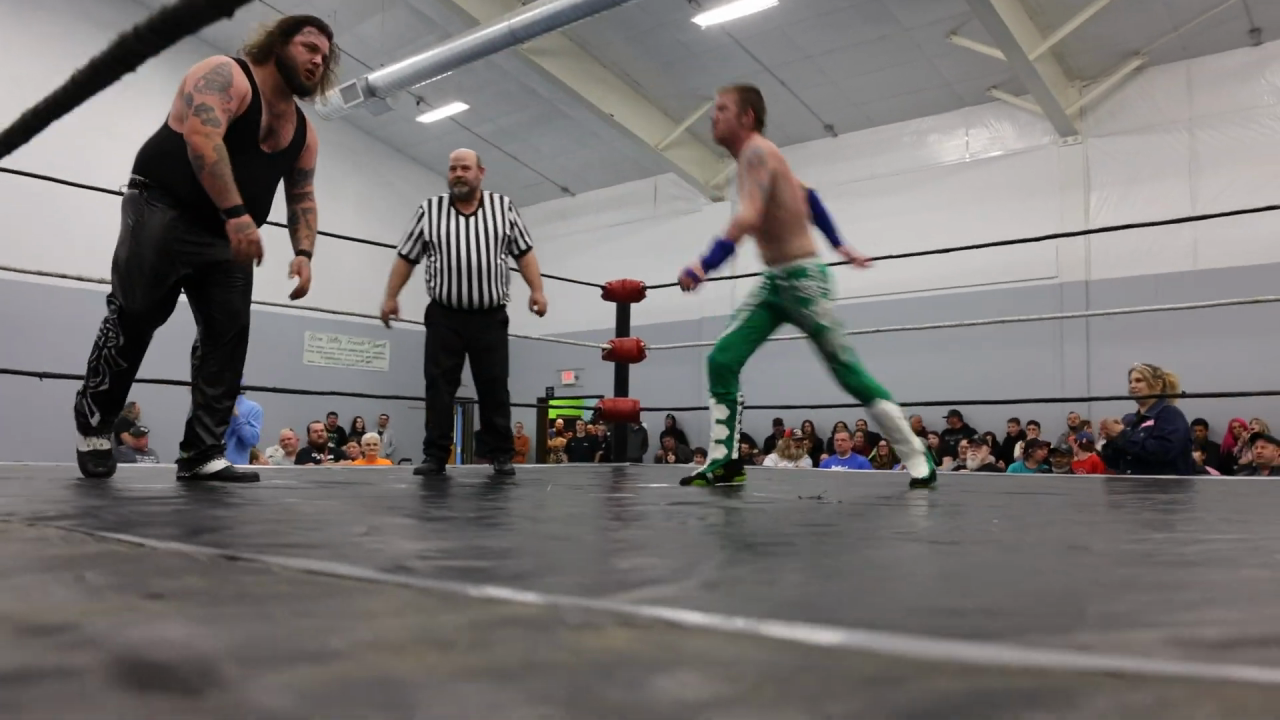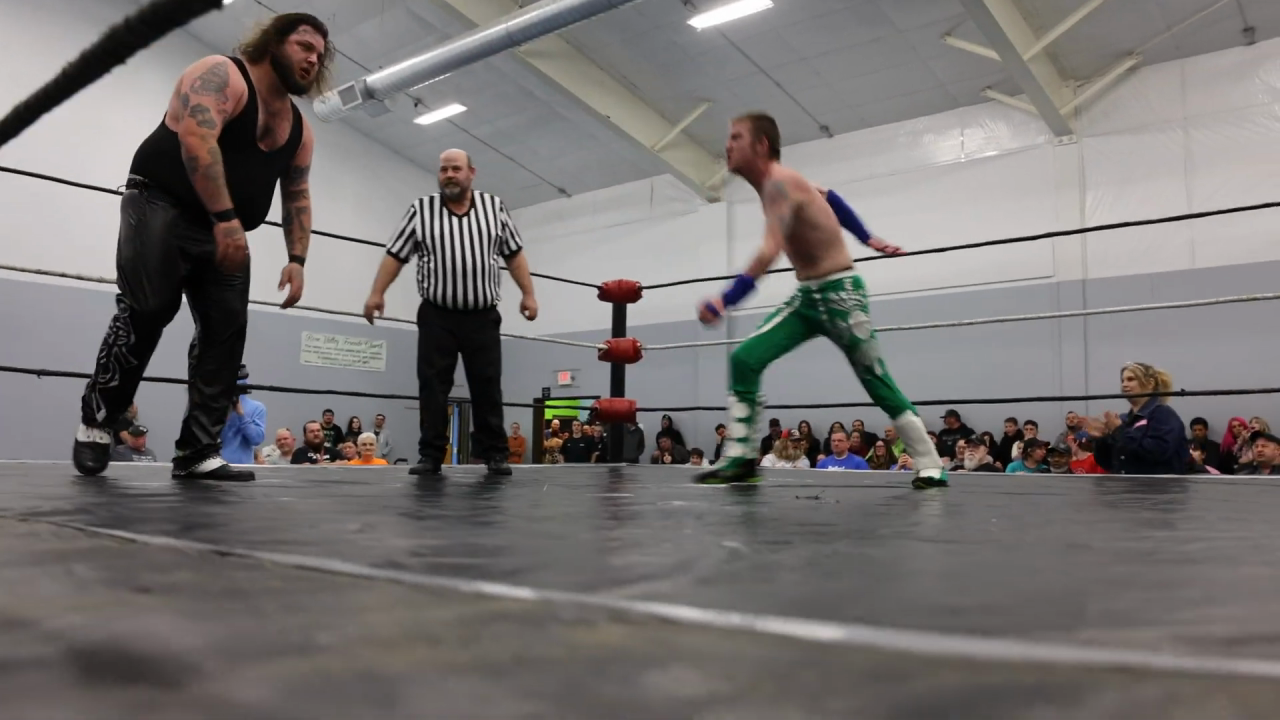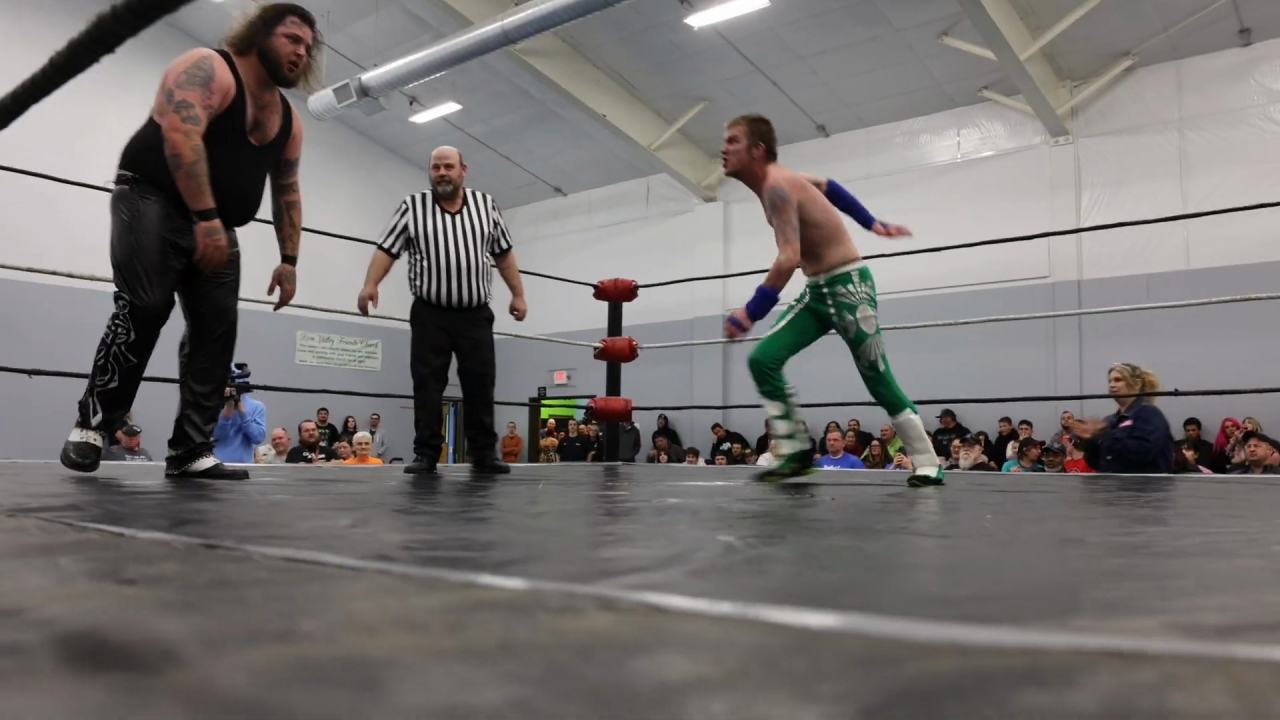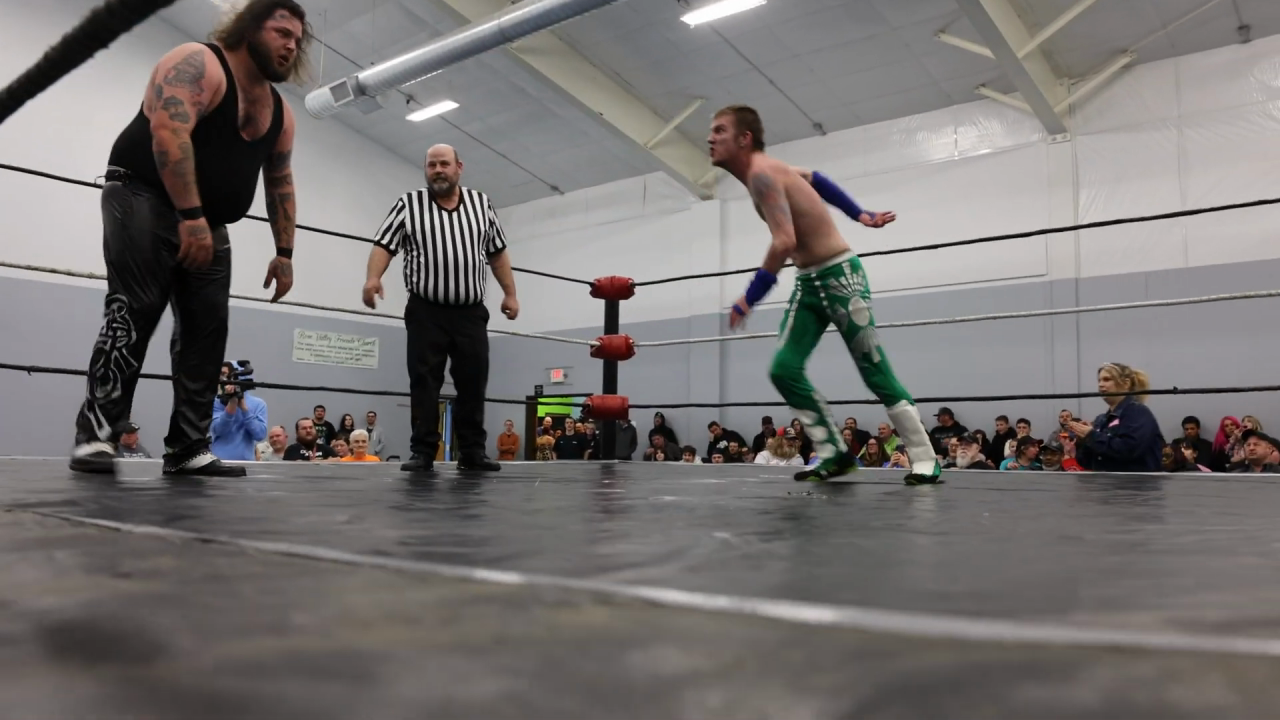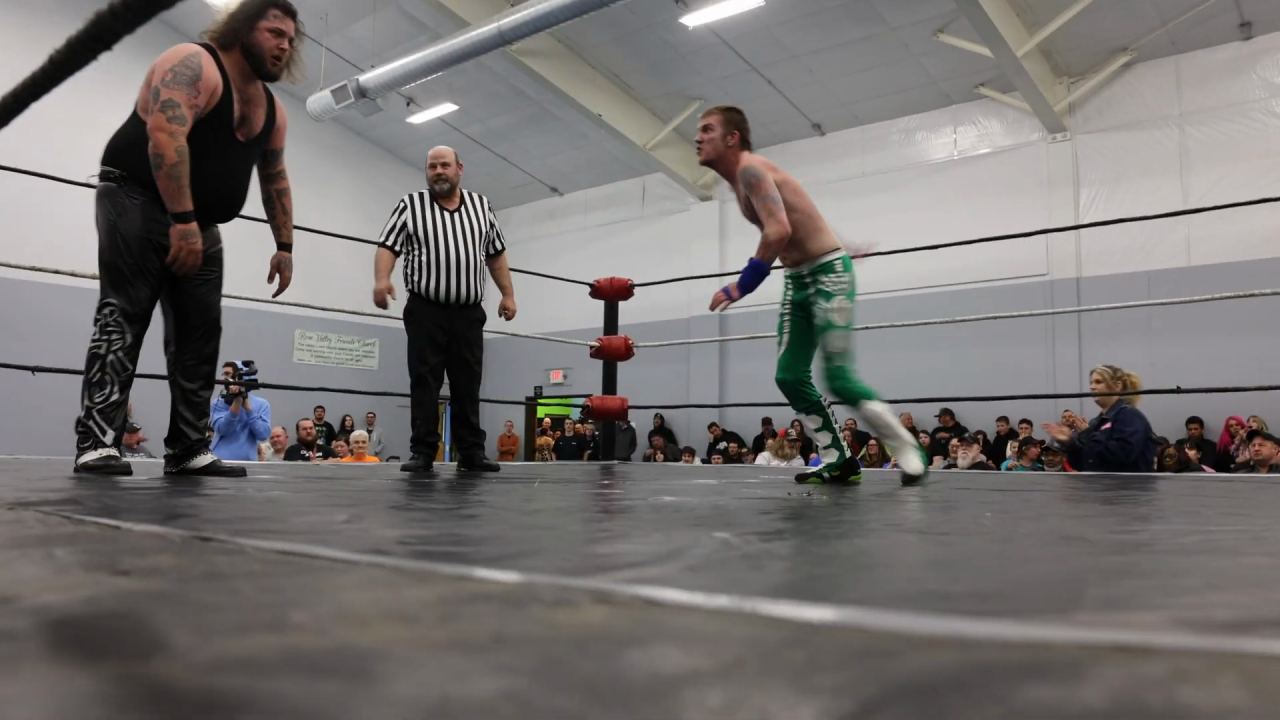
dt=0.1s
person 1, frame 1
left shoulder: (302, 131)
right shoulder: (225, 76)
left elbow: (302, 199)
right elbow: (201, 137)
left wrist: (303, 254)
right wrist: (237, 214)
left hip: (227, 232)
right hip: (161, 208)
left knee: (228, 336)
right knee: (134, 315)
left ankle: (203, 453)
right ankle: (94, 425)
person 1, frame 2
left shoulder: (298, 128)
right shoulder: (221, 76)
left elbow: (297, 198)
right elbow: (196, 138)
left wrist: (296, 260)
right wrist: (226, 218)
left hip: (227, 231)
right hip: (160, 207)
left knee: (225, 336)
right knee: (144, 312)
left ankle: (198, 451)
right ankle: (98, 418)
person 1, frame 3
left shoulder: (288, 120)
right shoulder: (208, 69)
left elbow: (287, 192)
right elbow: (181, 134)
left wrist: (288, 259)
right wrist: (206, 217)
left hip: (214, 228)
right hip: (151, 201)
left knee: (216, 333)
right knee: (142, 308)
left ankle: (191, 451)
right ankle: (93, 425)
person 1, frame 4
left shoulder: (280, 113)
right shoulder: (198, 64)
left elbow: (280, 184)
right elbow: (169, 132)
left wrist: (284, 252)
right wrist: (190, 216)
left hip: (206, 222)
right hip: (142, 197)
left knee: (207, 329)
right knee: (136, 308)
left ankle: (188, 448)
right ankle: (96, 434)
person 1, frame 5
left shoulder: (271, 110)
right shoulder: (193, 65)
left elbow: (275, 180)
right elbow: (165, 135)
left wrist: (284, 244)
right wrist: (182, 220)
left hip: (198, 224)
right hip: (136, 200)
left knee: (199, 332)
right knee: (126, 312)
left ankle: (188, 448)
right ankle: (97, 441)
person 2, frame 1
left shoulder: (756, 153)
right shoulder: (756, 156)
left elbow: (748, 218)
right elbow: (804, 195)
left wrist: (703, 264)
right wrist: (838, 246)
left hip: (805, 279)
right hip: (774, 282)
left knee: (849, 374)
right knee: (723, 360)
left ankle: (916, 457)
right ankle: (723, 460)
person 2, frame 2
left shoulder: (778, 183)
right shoulder: (777, 182)
left elbow: (769, 252)
right elbow: (827, 196)
left wrist: (725, 299)
right wrist: (867, 238)
left hip: (840, 292)
right hip: (808, 295)
left knee: (878, 385)
right knee: (744, 362)
left ankle: (929, 463)
right ankle: (740, 459)
person 2, frame 3
left shoulder: (776, 187)
right shoulder: (772, 181)
left elbow: (789, 259)
right elbow: (829, 187)
left wrist: (748, 314)
right wrist: (873, 224)
left hip: (849, 285)
right hip: (816, 290)
left knee: (879, 383)
right knee: (763, 360)
left ankle: (926, 461)
right ankle: (794, 451)
person 2, frame 4
left shoulder: (761, 173)
right shoulder: (761, 172)
left elbow: (784, 242)
right elbow: (815, 180)
left wrist: (749, 298)
right wrist: (860, 215)
left hip: (840, 277)
right hip: (808, 283)
left knee: (876, 374)
right knee: (784, 370)
left ankle: (923, 457)
right ankle: (834, 453)
person 2, frame 5
left shoulder: (750, 168)
right shoulder: (741, 179)
left elbow: (779, 230)
left wrist: (739, 286)
right wrist: (838, 240)
left hip: (829, 276)
right hip: (799, 280)
left knee: (838, 378)
right knee: (789, 376)
left ankle: (907, 451)
right ankle: (837, 457)
person 3, frame 1
left shoulder: (503, 207)
right shoulder: (429, 210)
left elbow: (524, 252)
right elbow: (406, 257)
left wrist: (537, 290)
right wrist: (391, 296)
left hip: (490, 316)
right hip: (444, 316)
left knee: (494, 386)
right knee: (439, 384)
left ankle: (501, 455)
right ankle: (435, 456)
person 3, frame 2
left shoulder: (494, 207)
right shoulder: (420, 209)
left elbow: (514, 254)
right elbow: (395, 254)
left wrist: (528, 293)
right wrist: (377, 292)
left hip: (482, 316)
right hip: (437, 316)
left knee: (487, 384)
right knee: (433, 384)
left ankle: (495, 454)
right ankle: (431, 456)
person 3, frame 3
left shoulder: (485, 205)
right shoulder: (412, 206)
left elbow: (504, 254)
right elbow: (386, 249)
left wrist: (518, 294)
right wrist: (370, 284)
left hip: (475, 314)
right hip: (430, 314)
left knee: (480, 382)
right knee: (427, 383)
left ankle: (484, 452)
right ankle: (426, 454)
person 3, frame 4
left shoulder: (481, 204)
right shoulder: (408, 204)
left elbow: (497, 253)
right elbow: (383, 245)
left wrist: (510, 293)
right wrist: (373, 278)
left hip: (470, 312)
right hip: (426, 311)
left knee: (473, 380)
right knee: (424, 380)
left ankle: (472, 451)
right ankle: (423, 452)
person 3, frame 5
left shoulder: (481, 206)
right shoulder: (410, 205)
left elbow: (496, 255)
right elbow: (387, 246)
left wrist: (508, 294)
right wrist: (382, 279)
left hip: (468, 312)
right hip: (425, 311)
left knee: (468, 383)
right knee: (424, 380)
left ankle: (471, 452)
right ankle: (422, 452)
